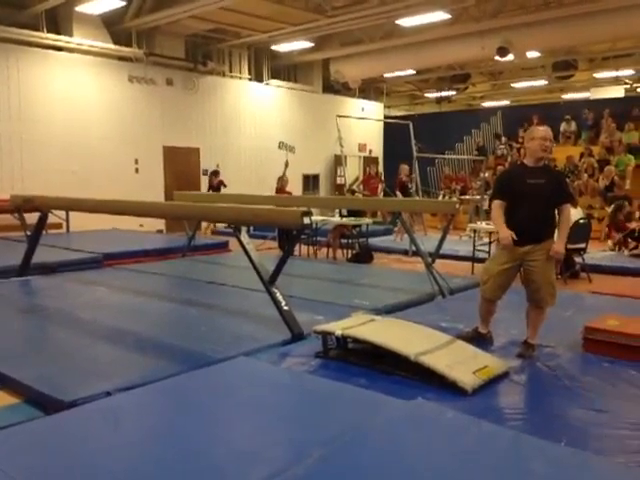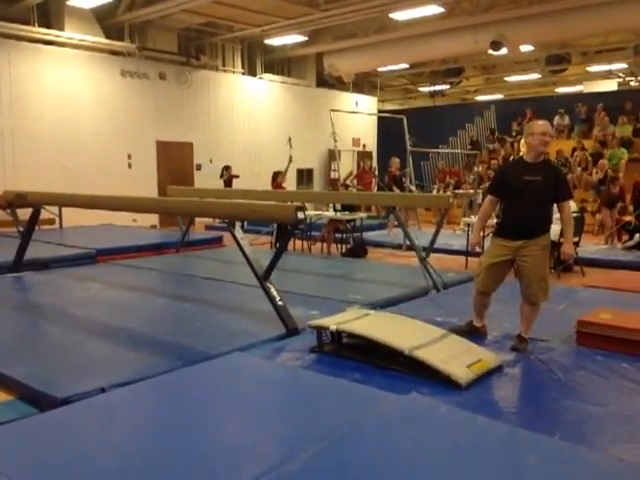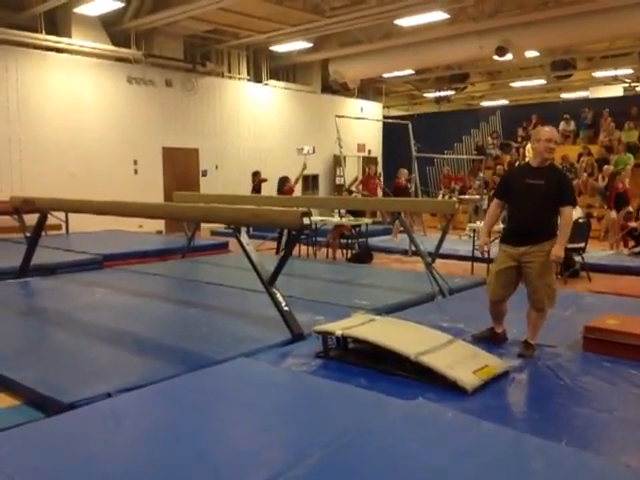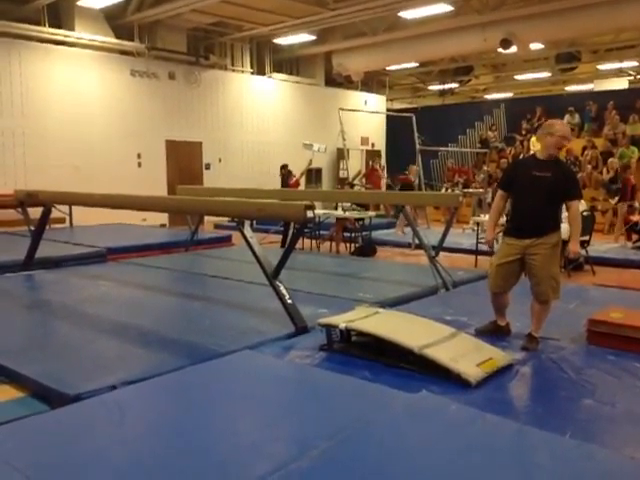
dt=0.5s
person 1, frame 1
left shoulder: (556, 178)
right shoulder: (510, 175)
left elbow: (564, 211)
right elbow: (497, 206)
left wrist: (560, 241)
right wrist: (502, 229)
left hip: (542, 247)
right hip: (511, 244)
left knee: (540, 297)
right knee: (489, 290)
left ankle: (530, 341)
right ankle: (483, 330)
person 1, frame 2
left shoulder: (554, 173)
right shoulder: (508, 170)
left elbow: (564, 208)
right elbow: (491, 202)
left wrist: (568, 241)
right wrist: (477, 231)
left hip: (536, 242)
right hip: (503, 238)
left knee: (533, 292)
right knee: (483, 283)
left ankle: (523, 335)
right ankle: (478, 324)
person 1, frame 3
left shoulder: (559, 178)
right shoulder: (513, 174)
left elbow: (566, 213)
right elbow: (497, 205)
left wrist: (559, 245)
right wrist: (484, 233)
left hip: (541, 247)
right hip: (509, 245)
left knee: (539, 298)
right knee: (496, 293)
left ankle: (530, 341)
right ankle: (497, 330)
person 1, frame 4
left shoulder: (565, 172)
right shoulder: (518, 166)
left elbow: (573, 208)
right elbow: (501, 197)
left wrist: (574, 240)
right wrist: (491, 228)
left hip: (545, 240)
right hip: (513, 237)
left knee: (543, 291)
right knee: (497, 283)
left ankle: (534, 334)
right ankle: (501, 323)
